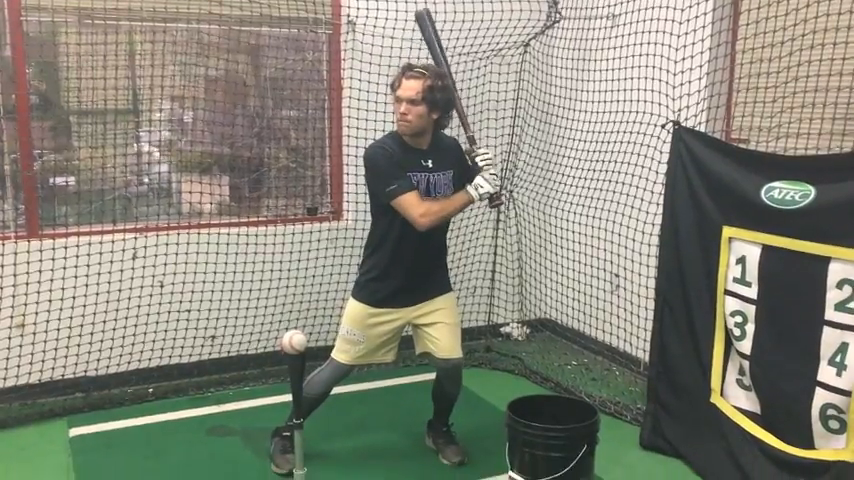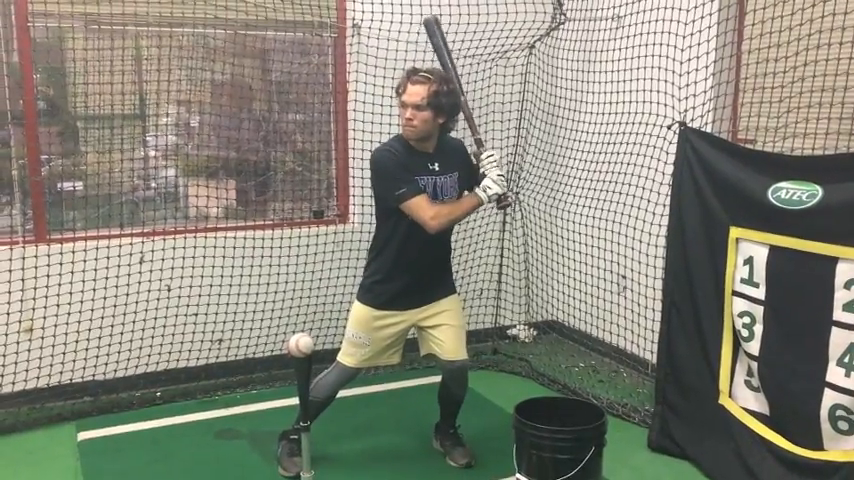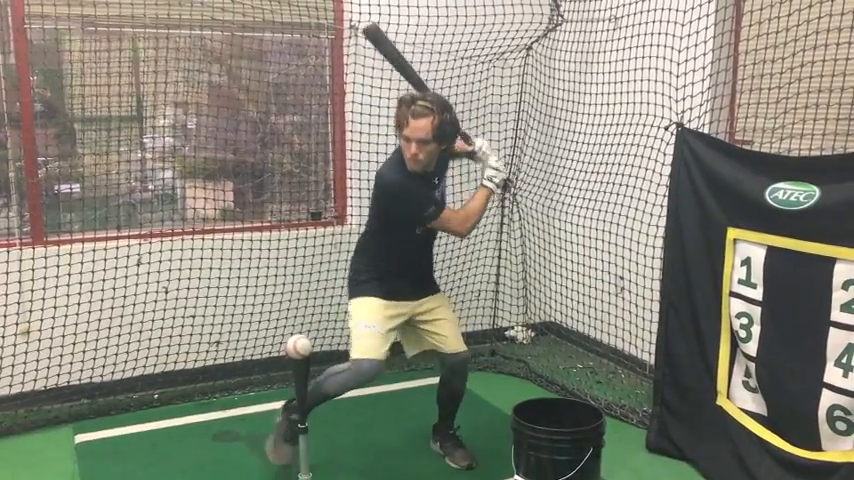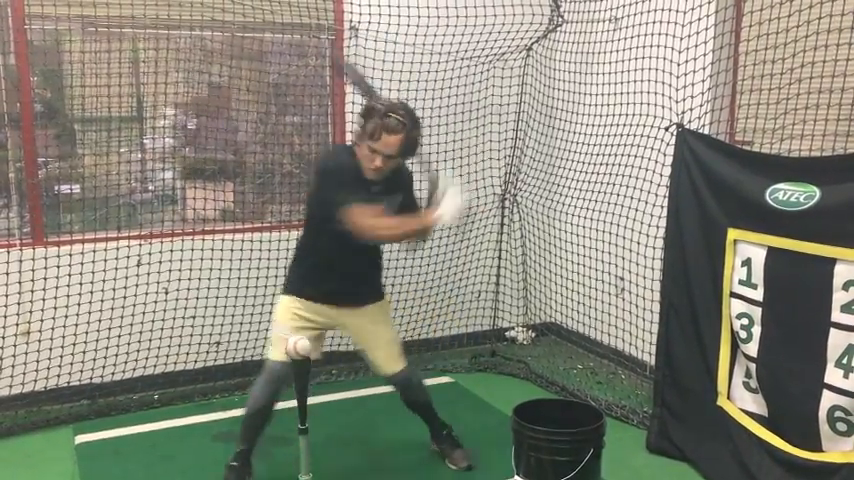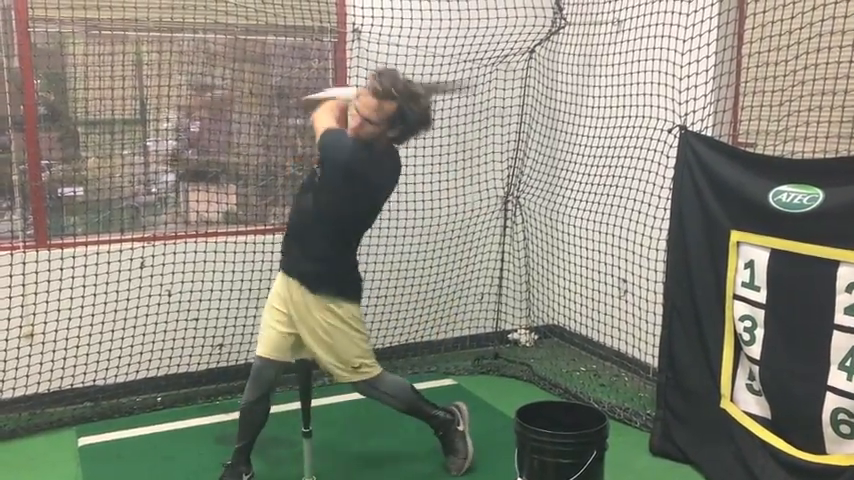
dt=0.3s
person 1, frame 1
left shoulder: (451, 149)
right shoulder: (381, 154)
left elbow: (473, 193)
right elbow: (422, 216)
left wrist: (483, 174)
right wrist: (474, 191)
left hip: (433, 286)
right hip: (380, 290)
left knee: (451, 363)
right knee: (339, 366)
left ankle: (439, 429)
right ankle: (286, 433)
person 1, frame 2
left shoulder: (454, 150)
right shoulder: (387, 159)
left elbow: (472, 193)
right elbow: (433, 218)
left wrist: (489, 173)
right wrist: (483, 193)
left hip: (437, 289)
right hip: (384, 292)
left knee: (456, 366)
right knee: (345, 368)
left ankle: (446, 431)
right ankle: (294, 436)
person 1, frame 3
left shoulder: (437, 155)
right shoulder: (395, 181)
right elbow: (460, 225)
left wrist: (477, 150)
right wrist: (490, 182)
left hip: (421, 286)
right hip: (376, 287)
left knee: (457, 359)
right knee: (366, 366)
left ankle: (444, 432)
right ankle: (295, 410)
person 1, frame 4
left shoulder: (400, 181)
right shoulder: (336, 161)
left elbow: (411, 232)
right elbow: (374, 228)
left wrist: (435, 210)
right wrist: (437, 216)
left hip: (360, 296)
right hip: (304, 292)
left knee: (397, 372)
right knee: (275, 374)
left ankle: (440, 432)
person 1, frame 5
left shoulder: (365, 161)
right shoulder: (371, 148)
left elbow: (323, 116)
left wrist: (336, 101)
left hip: (329, 291)
right hip: (293, 277)
left knee: (366, 377)
right knee: (262, 374)
left ankle: (447, 422)
